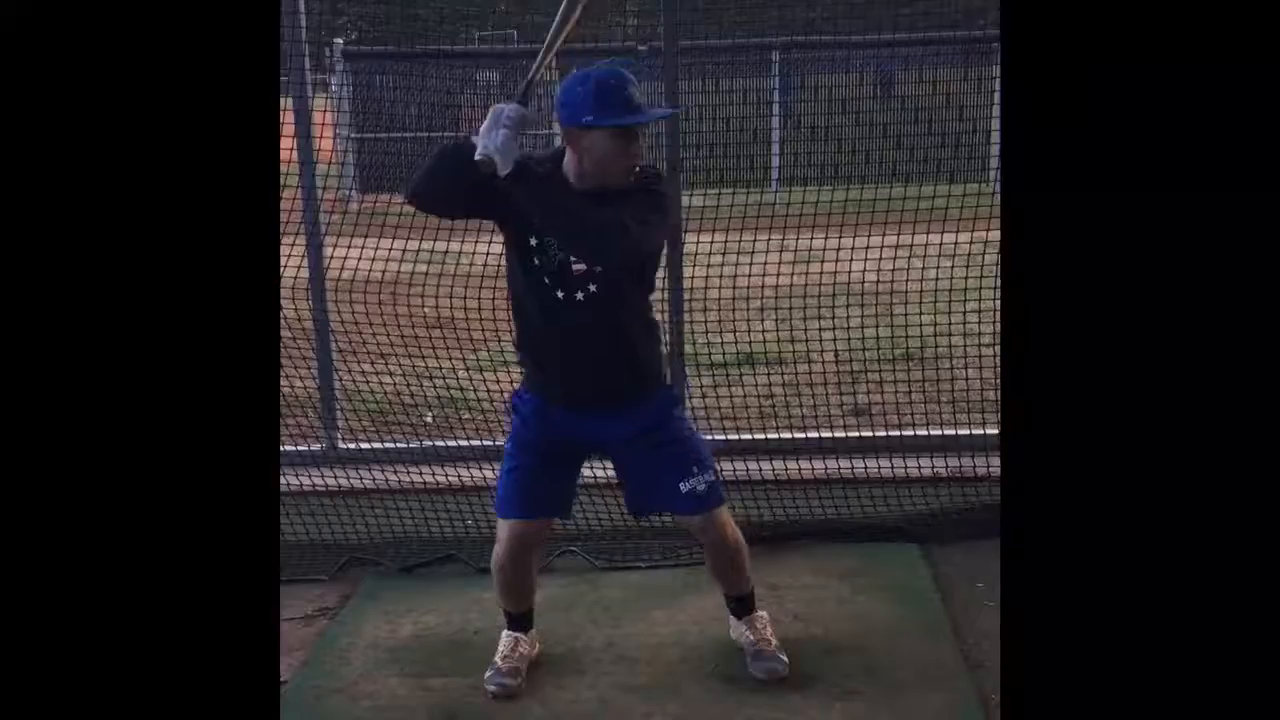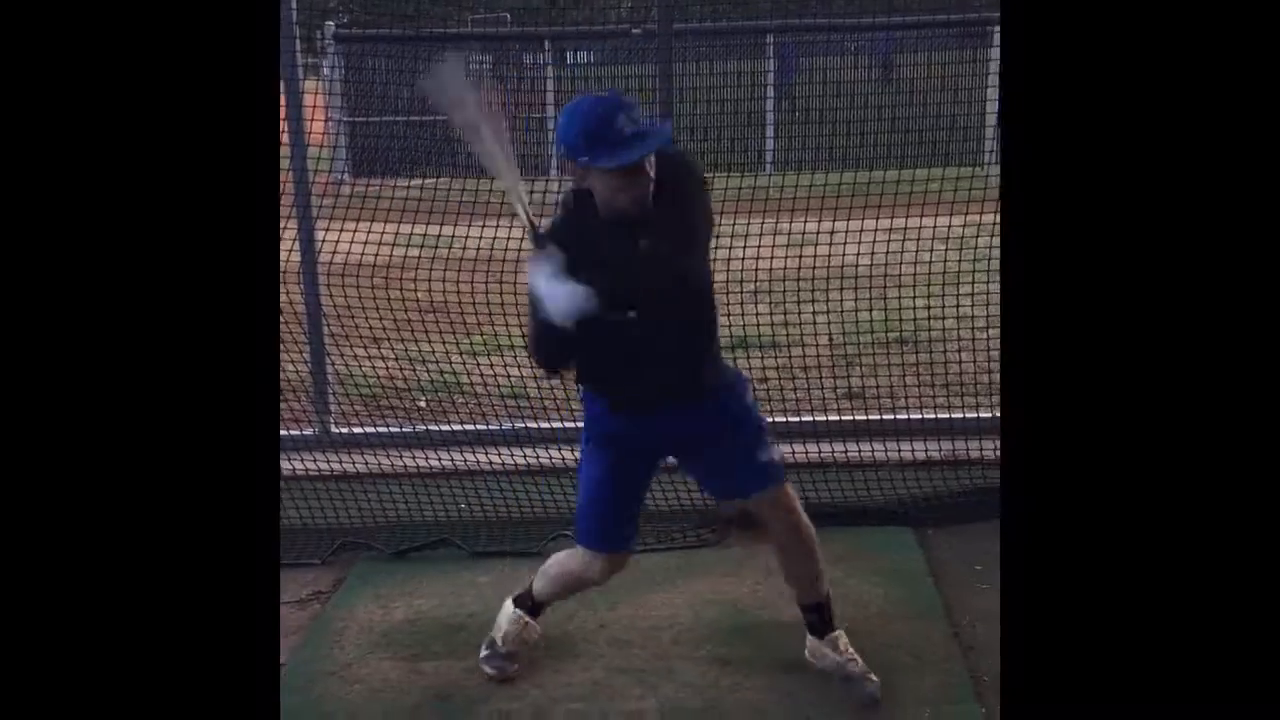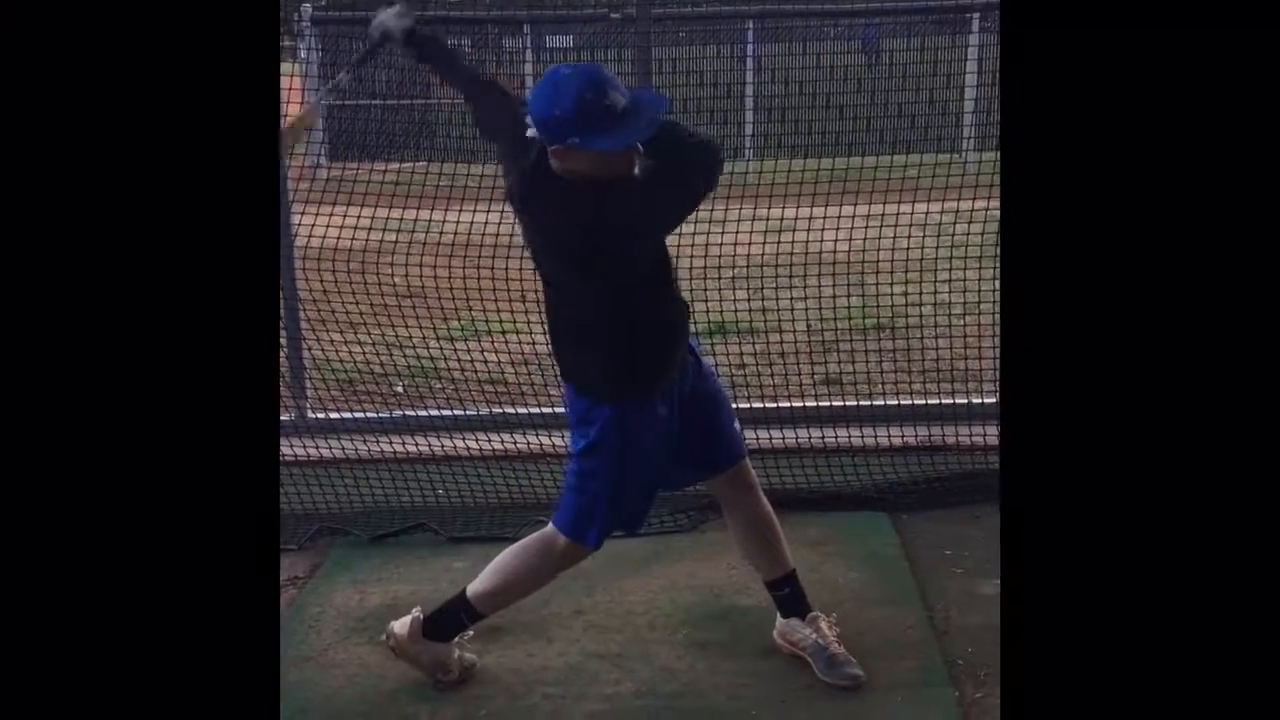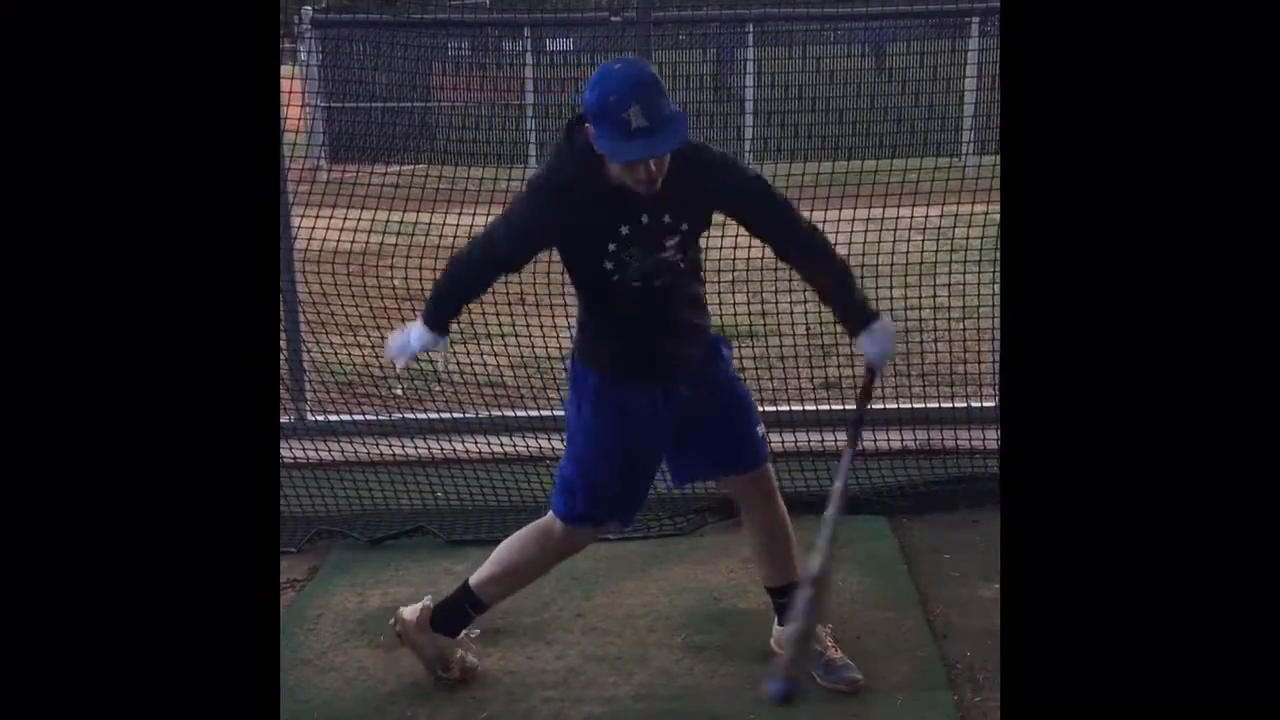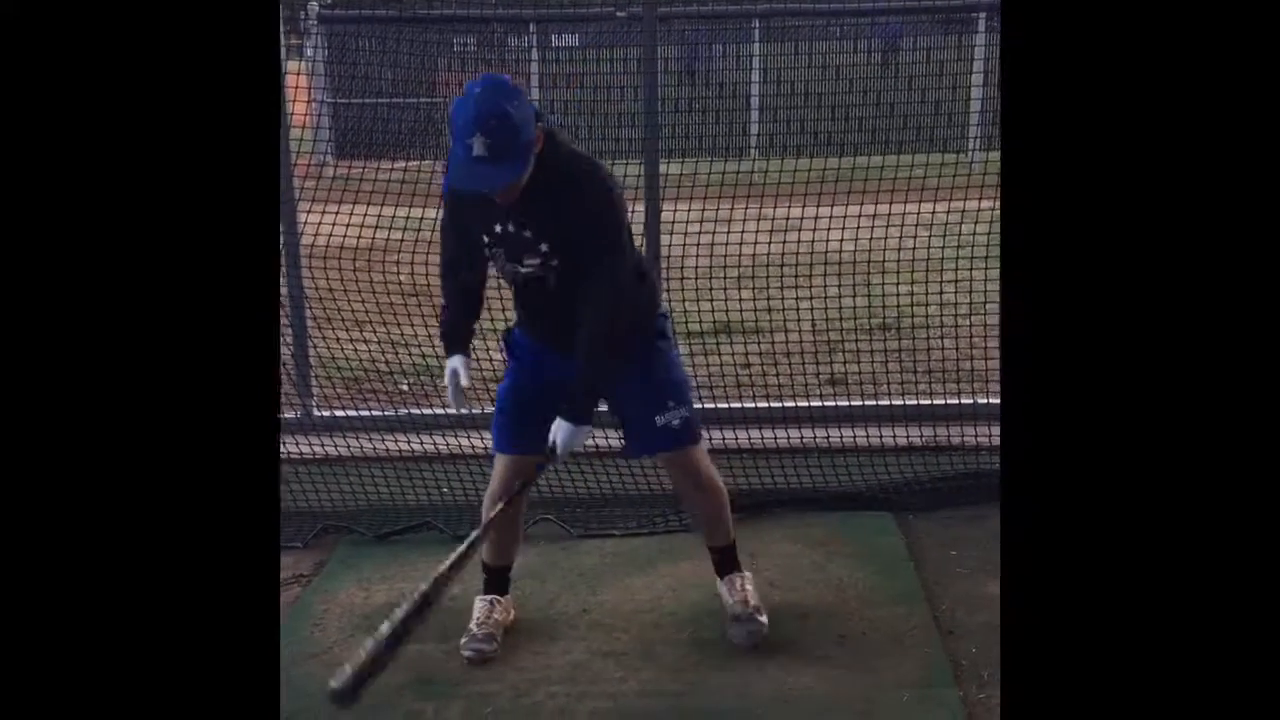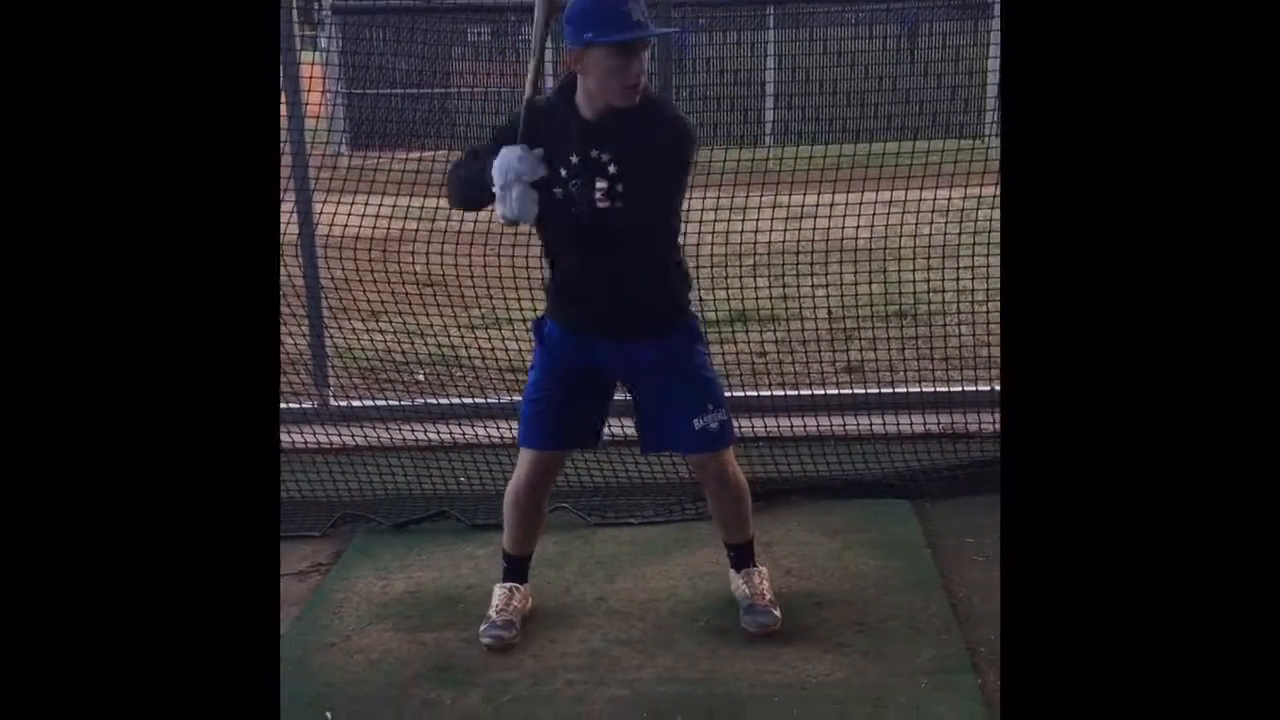
dt=0.7s
person 1, frame 1
left shoulder: (647, 194)
right shoulder: (519, 179)
left elbow: (611, 248)
right elbow: (422, 193)
left wrist: (516, 174)
right wrist: (480, 147)
left hip: (637, 398)
right hip: (548, 401)
left knee: (711, 522)
right knee: (516, 536)
left ankle: (747, 619)
right ankle: (518, 634)
person 1, frame 2
left shoulder: (676, 179)
right shoulder: (565, 241)
left elbow: (665, 278)
right elbow: (552, 356)
left wrist: (589, 296)
right wrist: (561, 304)
left hip: (700, 383)
right hip: (622, 409)
left knee: (779, 509)
right knee: (598, 559)
left ankle: (823, 638)
right ankle: (523, 610)
person 1, frame 3
left shoulder: (532, 159)
right shoulder: (611, 215)
left elbow: (487, 95)
right elbow: (700, 160)
left hip: (669, 362)
right hip: (622, 393)
left knee: (736, 482)
right knee: (573, 538)
left ankle: (797, 620)
right ankle: (428, 630)
person 1, frame 4
left shoulder: (706, 171)
right shoulder: (566, 185)
left elbow: (791, 233)
right elbow: (491, 251)
left wrist: (858, 316)
right wrist: (430, 323)
left hip: (693, 357)
right hip: (610, 375)
left knee: (756, 485)
right knee: (572, 528)
left ankle: (794, 627)
right ankle: (435, 621)
person 1, frame 5
left shoulder: (588, 188)
right shoulder: (466, 187)
left elbow: (609, 303)
right elbow: (461, 265)
left wrist: (579, 408)
right wrist: (457, 347)
left hip: (626, 332)
right hip: (540, 339)
left knee: (688, 462)
right knee: (509, 474)
left ankle: (731, 579)
right ankle: (493, 597)
person 1, frame 6
left shoulder: (665, 130)
right shoulder: (540, 123)
left elbow: (642, 230)
right elbow: (460, 185)
left wrist: (544, 207)
right wrist: (496, 173)
left hip: (660, 331)
right hip: (572, 330)
left knee: (714, 460)
right knee: (534, 464)
left ankle: (745, 571)
right ankle: (512, 585)
